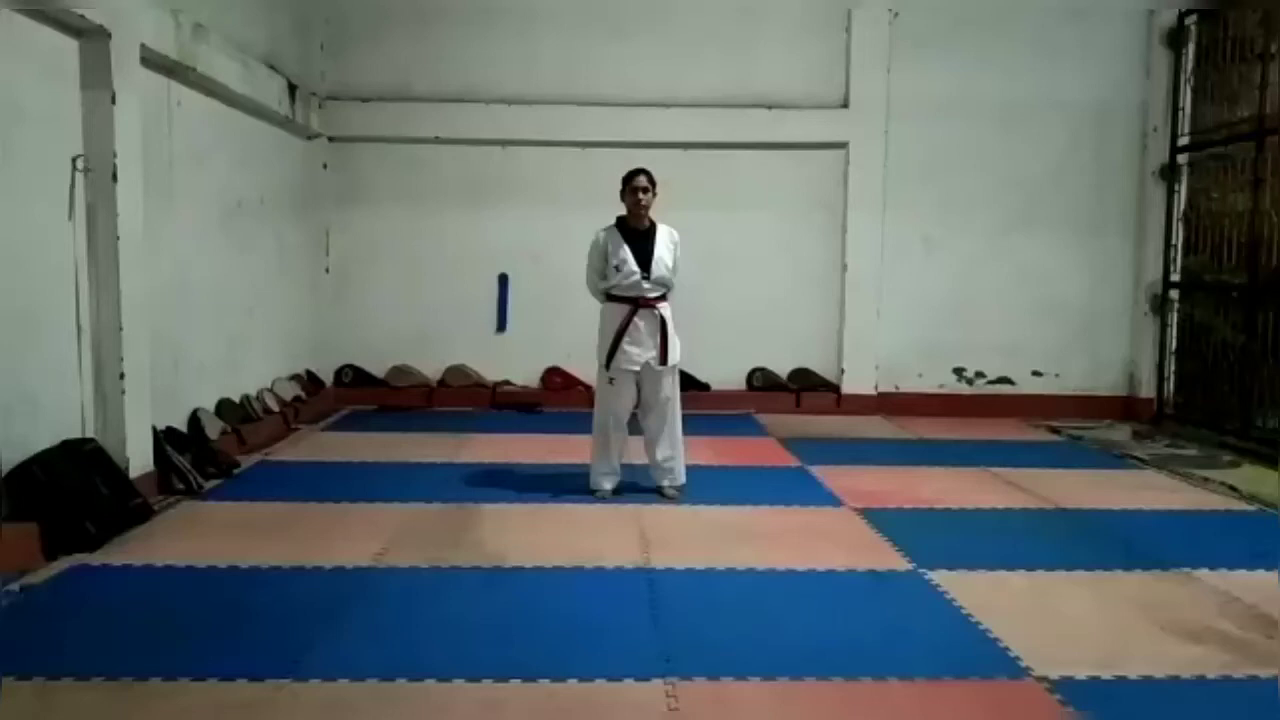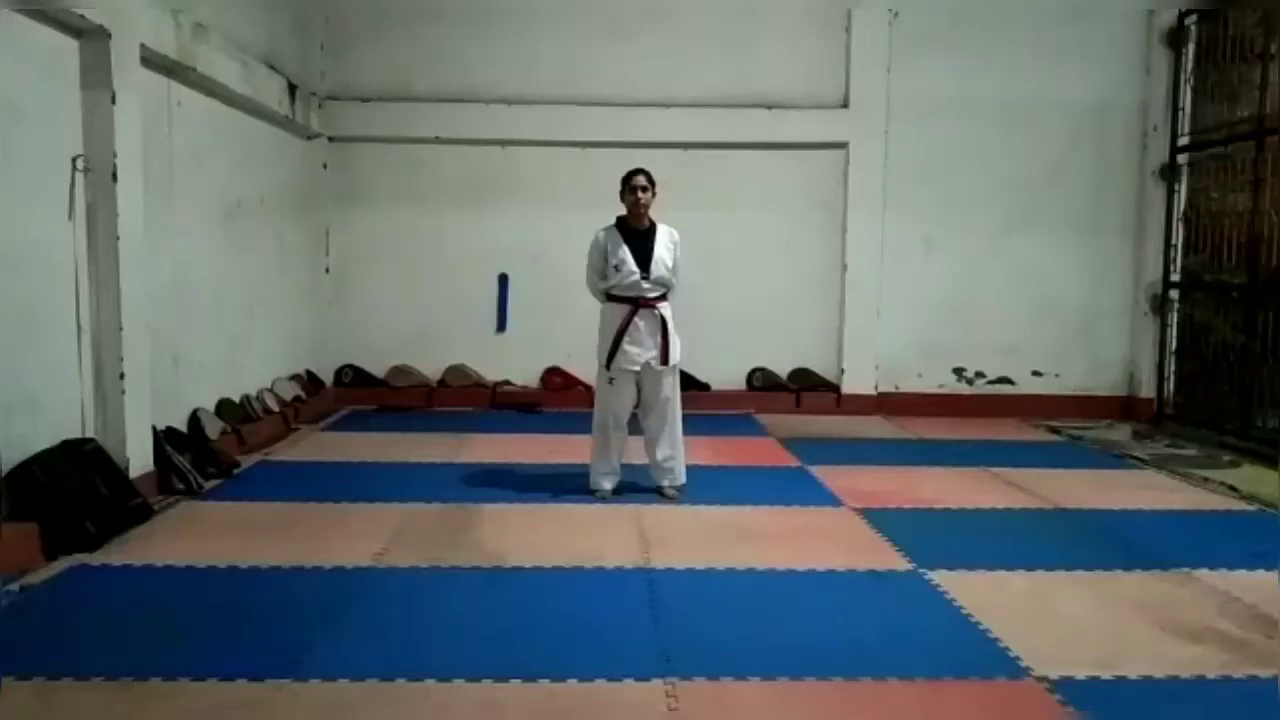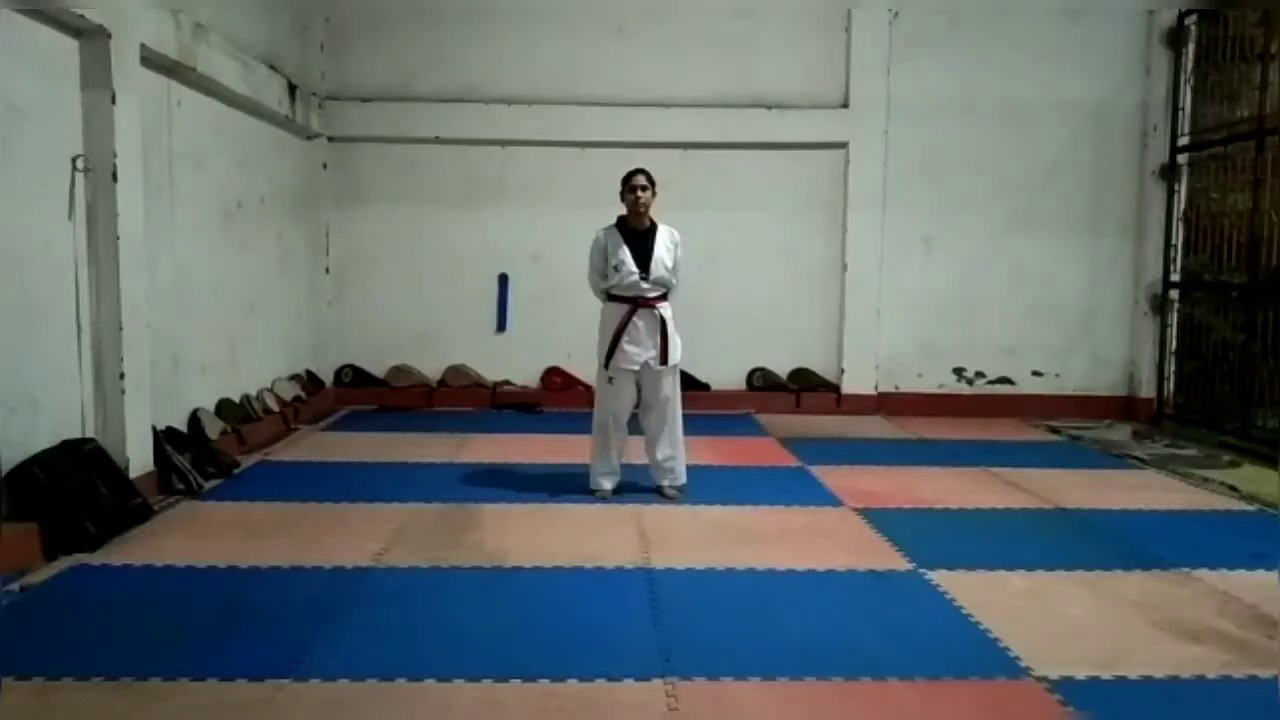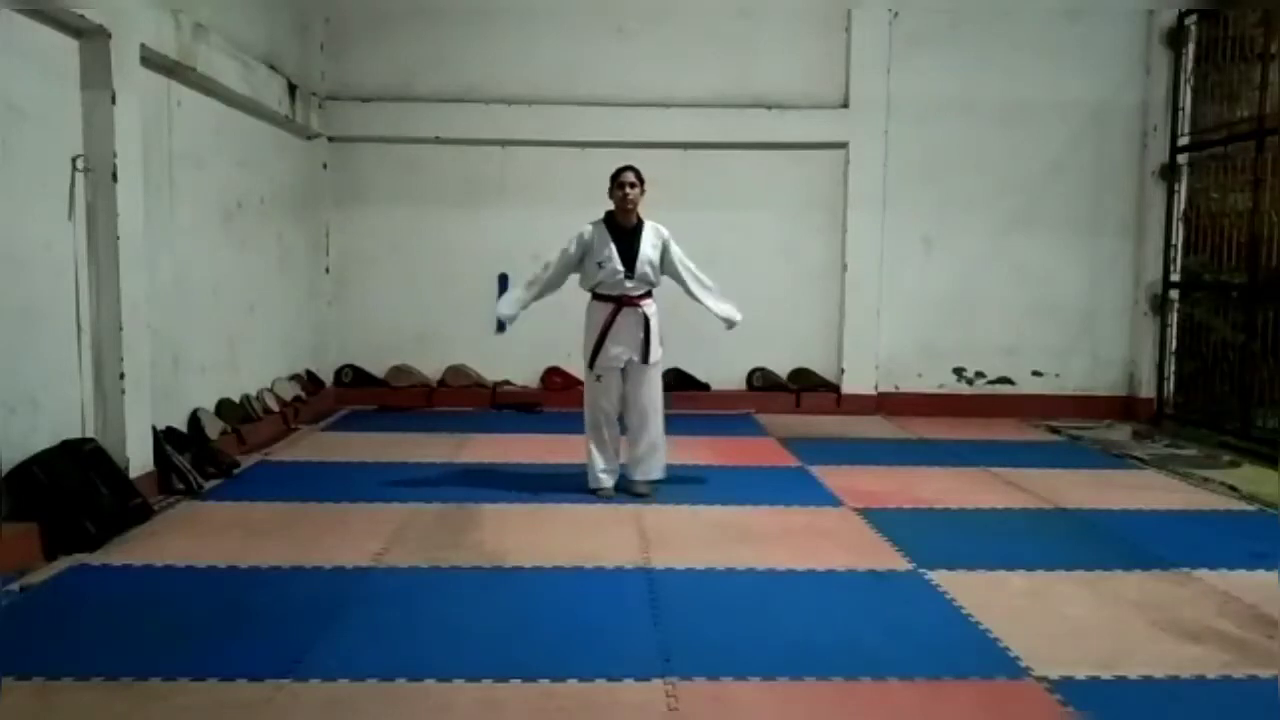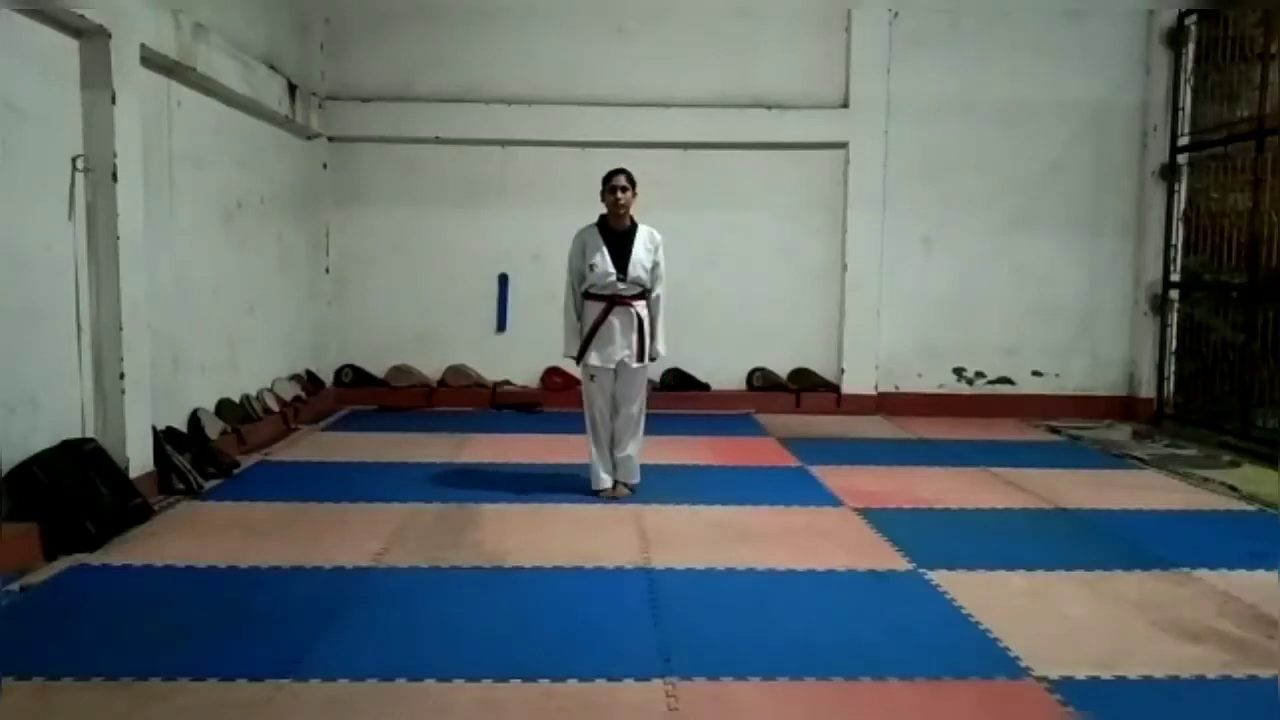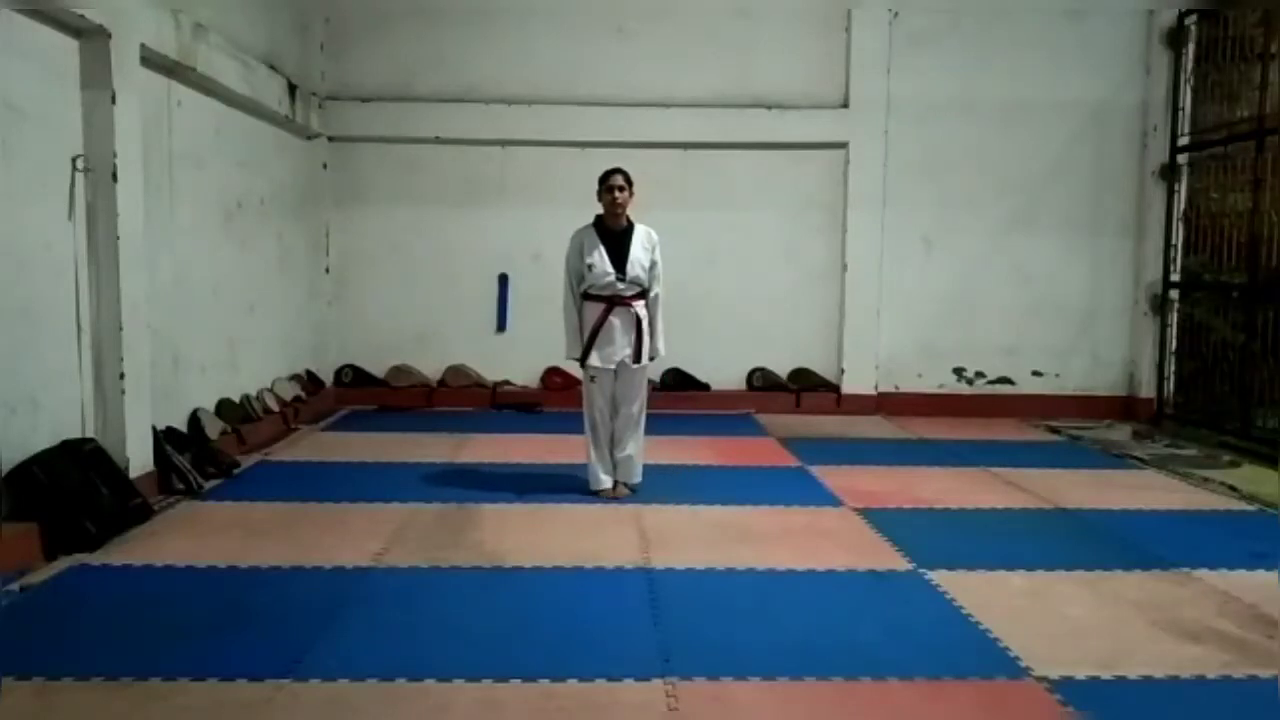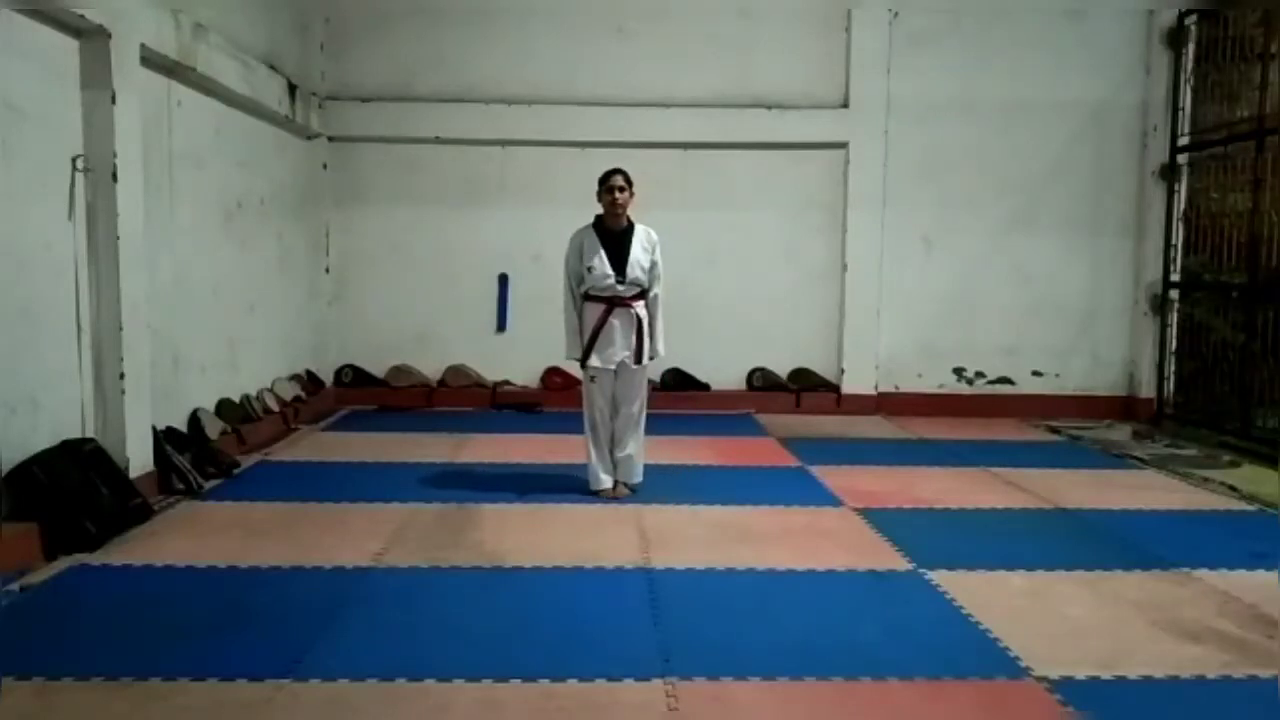
dt=0.4s
person 1, frame 1
left shoulder: (670, 237)
right shoulder: (606, 238)
right elbow: (595, 283)
left wrist: (650, 306)
right wrist: (625, 306)
left hip: (658, 327)
right hip: (619, 326)
left knee: (662, 407)
right knee: (612, 409)
left ankle: (668, 476)
right ankle: (605, 478)
person 1, frame 2
left shoulder: (670, 238)
right shoulder: (605, 239)
right elbow: (595, 283)
left wrist: (651, 307)
right wrist: (625, 306)
left hip: (659, 328)
right hip: (619, 327)
left knee: (662, 408)
right knee: (612, 409)
left ankle: (668, 477)
right ankle: (605, 478)
person 1, frame 3
left shoulder: (670, 238)
right shoulder: (605, 238)
right elbow: (598, 285)
left wrist: (652, 310)
right wrist: (625, 309)
left hip: (658, 327)
right hip: (619, 327)
left knee: (663, 407)
right knee: (612, 409)
left ankle: (669, 476)
right ankle: (604, 477)
person 1, frame 4
left shoulder: (658, 235)
right shoulder: (591, 234)
left elbow: (687, 274)
right elbow: (555, 271)
left wrist: (724, 309)
right wrist: (514, 303)
left hip: (643, 323)
right hip: (605, 323)
left knee: (645, 406)
right knee: (602, 407)
left ankle: (642, 473)
right ankle: (604, 476)
person 1, frame 5
left shoulder: (651, 239)
right shoulder: (585, 238)
left elbow: (657, 292)
right elbow: (573, 292)
left wrist: (656, 342)
right wrist: (573, 342)
left hip: (634, 327)
right hip: (598, 327)
left knee: (630, 408)
right knee: (599, 408)
left ankle: (624, 475)
right ankle: (603, 477)
person 1, frame 6
left shoulder: (647, 238)
right shoulder: (582, 238)
left elbow: (654, 292)
right elbow: (572, 293)
left wrist: (655, 341)
right wrist: (575, 343)
left hip: (634, 328)
right hip: (597, 328)
left knee: (630, 407)
right knee: (599, 408)
left ankle: (625, 475)
right ankle: (603, 478)
person 1, frame 7
left shoulder: (647, 238)
right shoulder: (583, 238)
left elbow: (655, 290)
right elbow: (572, 289)
left wrist: (655, 339)
right wrist: (575, 341)
left hip: (634, 326)
right hip: (597, 327)
left knee: (631, 408)
right knee: (598, 408)
left ankle: (624, 476)
right ankle: (603, 478)
